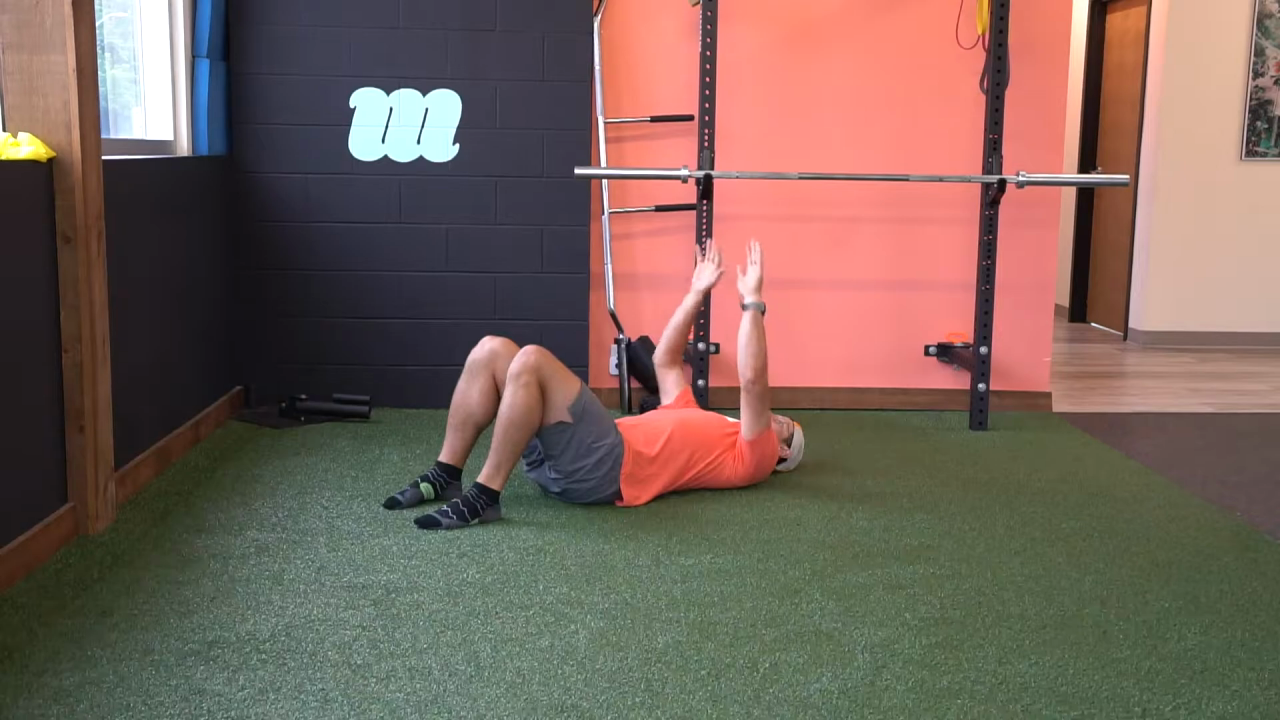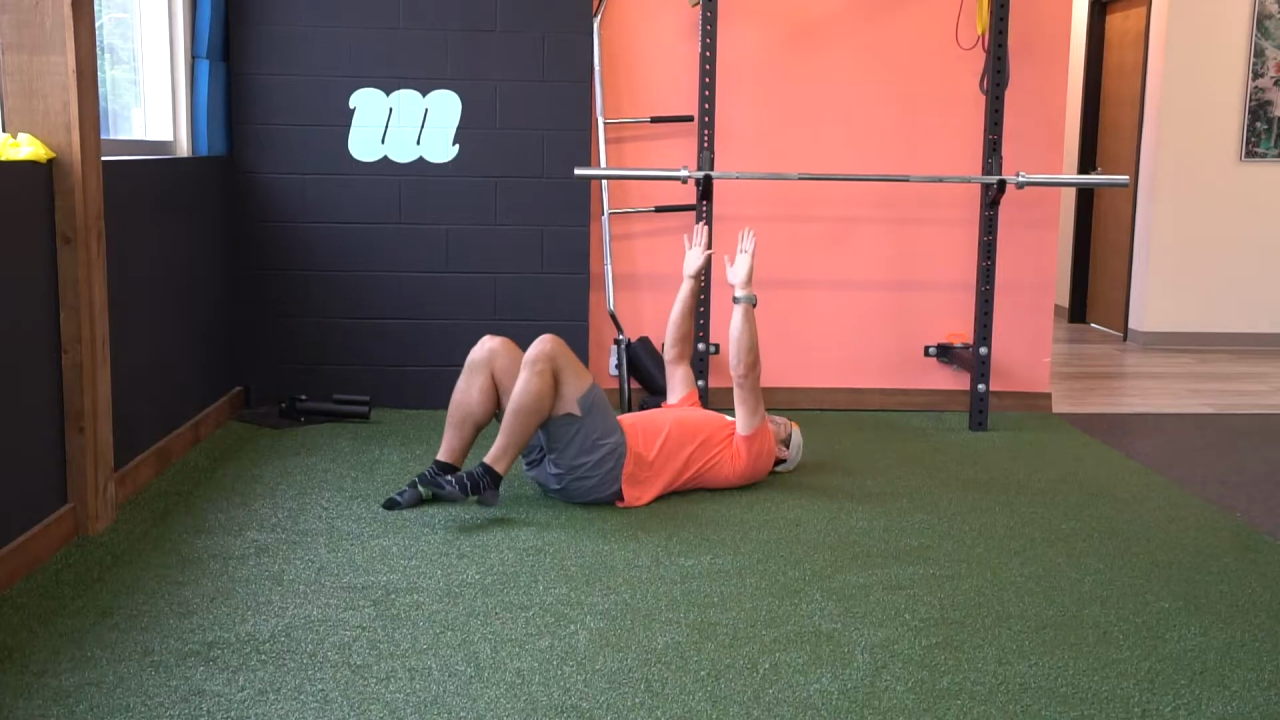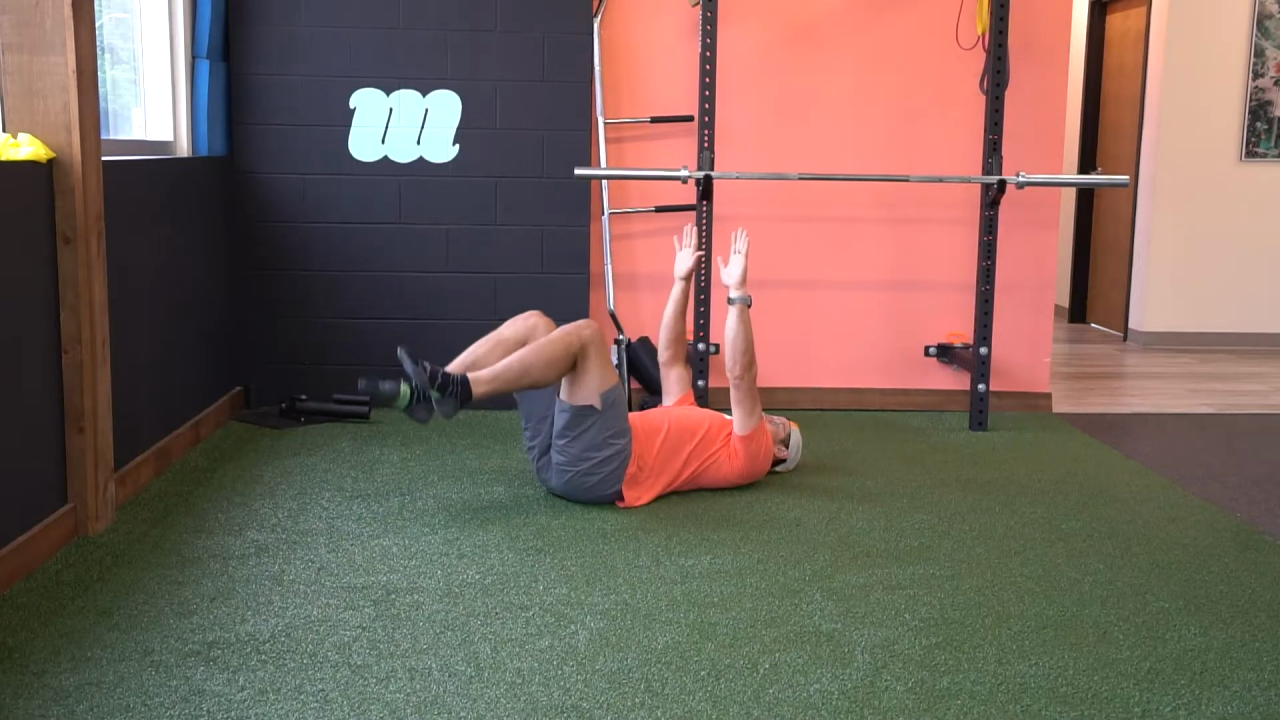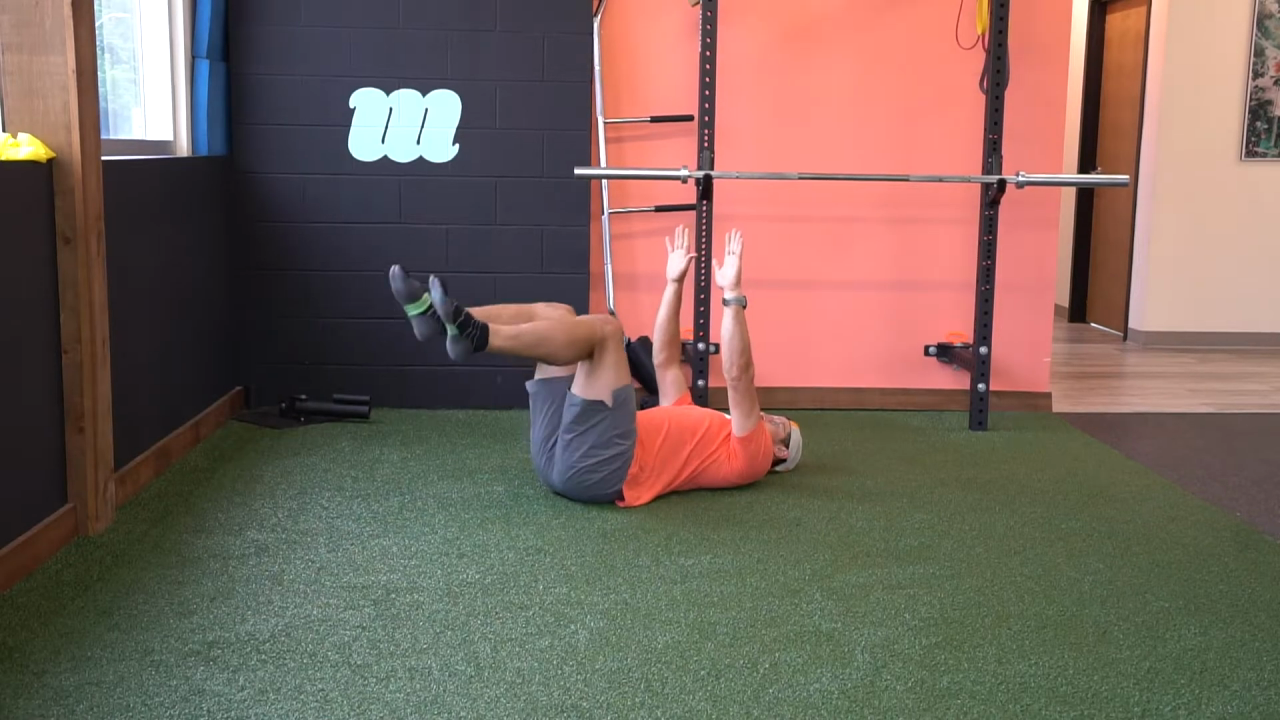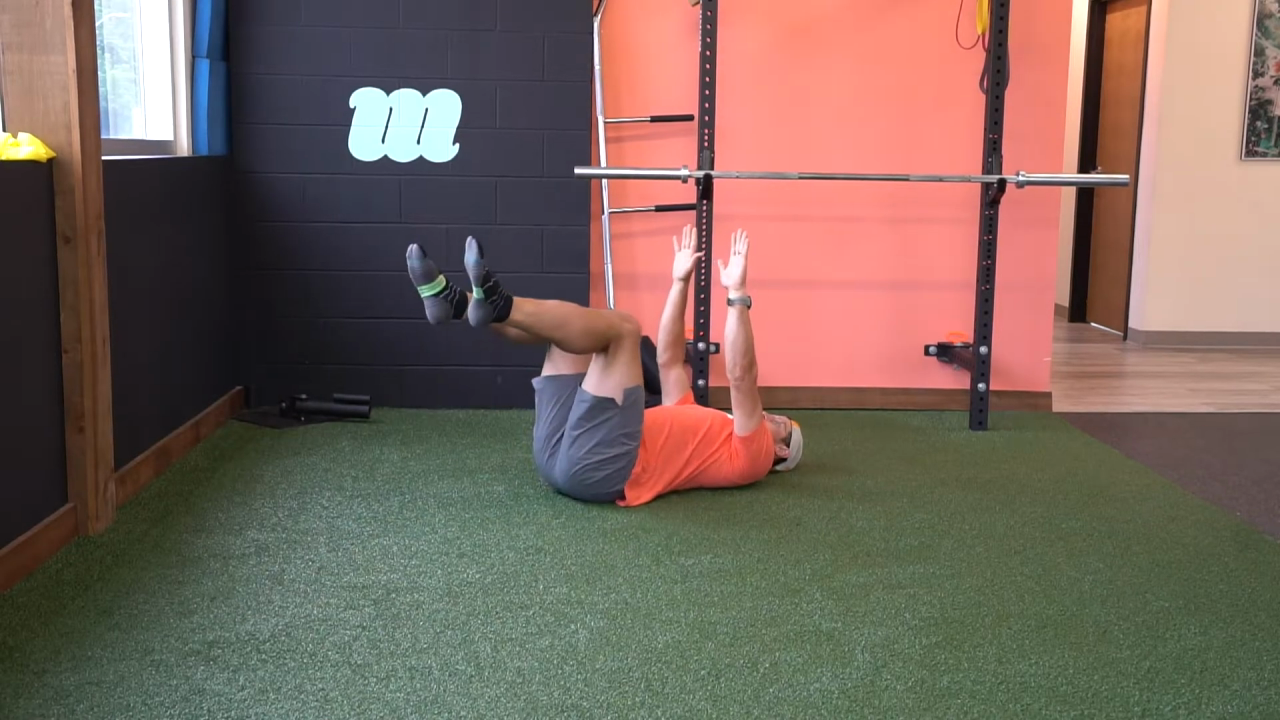
dt=0.3s
person 1, frame 1
left shoulder: (751, 458)
right shoulder: (704, 425)
left elbow: (753, 382)
right elbow: (664, 359)
left wrist: (752, 302)
right wrist: (698, 293)
left hip: (602, 467)
right hip: (560, 458)
left knee: (531, 362)
right knee: (492, 350)
left ankle: (484, 495)
right ankle: (444, 476)
person 1, frame 2
left shoulder: (749, 456)
right shoulder: (701, 426)
left elbow: (745, 375)
right elbow: (675, 355)
left wrist: (742, 292)
right wrist: (690, 281)
left hip: (602, 468)
right hip: (561, 459)
left knee: (546, 349)
right knee: (492, 351)
left ankle: (487, 475)
right ankle: (443, 471)
person 1, frame 3
left shoulder: (749, 456)
right shoulder: (699, 425)
left elbow: (741, 375)
right elbow: (671, 356)
left wrist: (737, 293)
right wrist: (682, 281)
left hip: (601, 467)
right hip: (560, 454)
left knee: (584, 332)
right knee: (532, 323)
left ankle: (456, 392)
right ankle: (422, 394)
person 1, frame 4
left shoulder: (748, 455)
right shoulder: (698, 424)
left elbow: (739, 377)
right elbow: (665, 358)
left wrist: (732, 294)
right wrist: (675, 283)
left hip: (601, 468)
right hip: (561, 452)
left knee: (604, 328)
right knee: (557, 315)
left ankle: (476, 335)
right ankle: (440, 317)
person 1, frame 5
left shoulder: (750, 455)
right shoulder: (700, 424)
left elbow: (741, 377)
right elbow: (669, 358)
left wrist: (737, 294)
right wrist: (681, 282)
left hip: (601, 465)
right hip: (563, 449)
left knee: (621, 326)
right knee: (566, 317)
left ankle: (497, 306)
right ankle: (454, 302)
